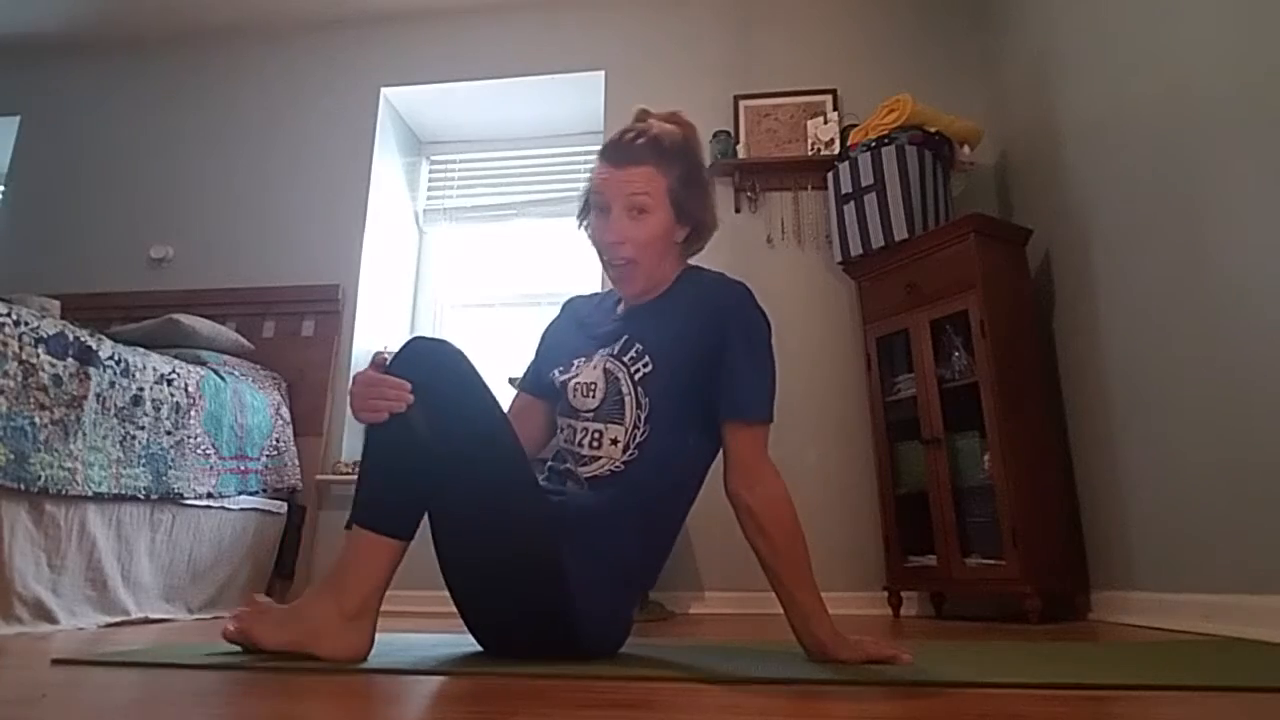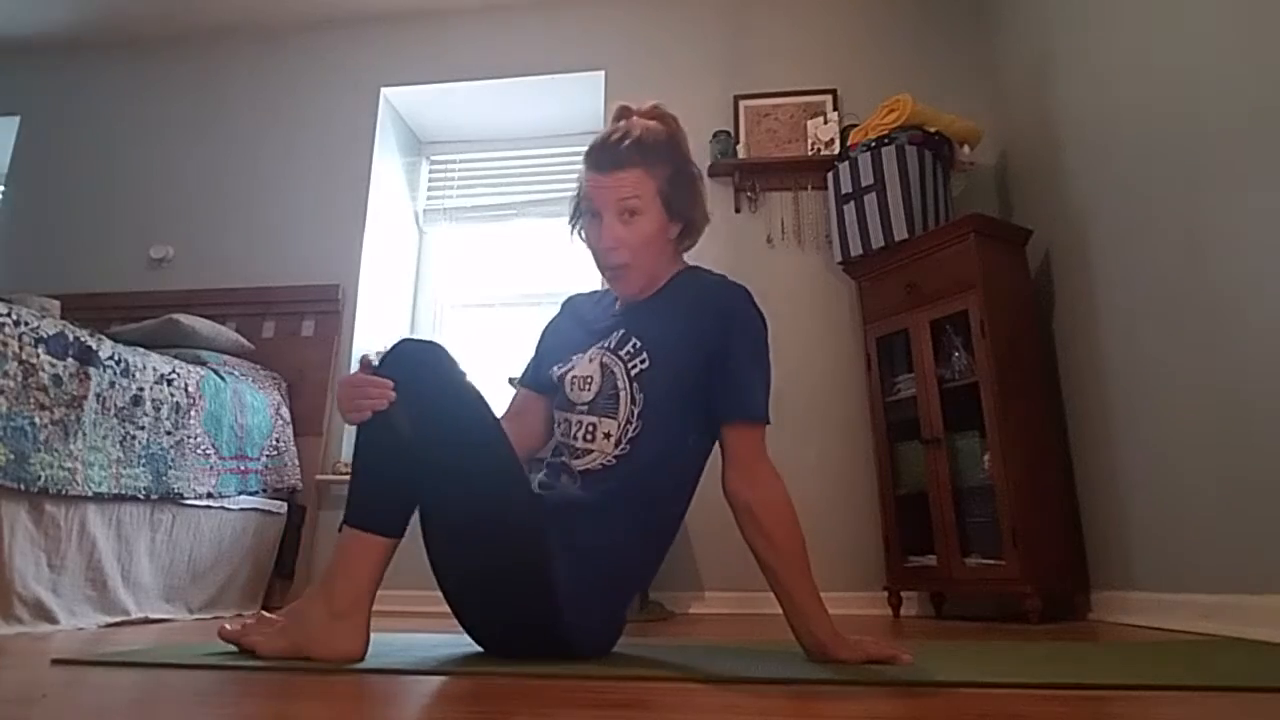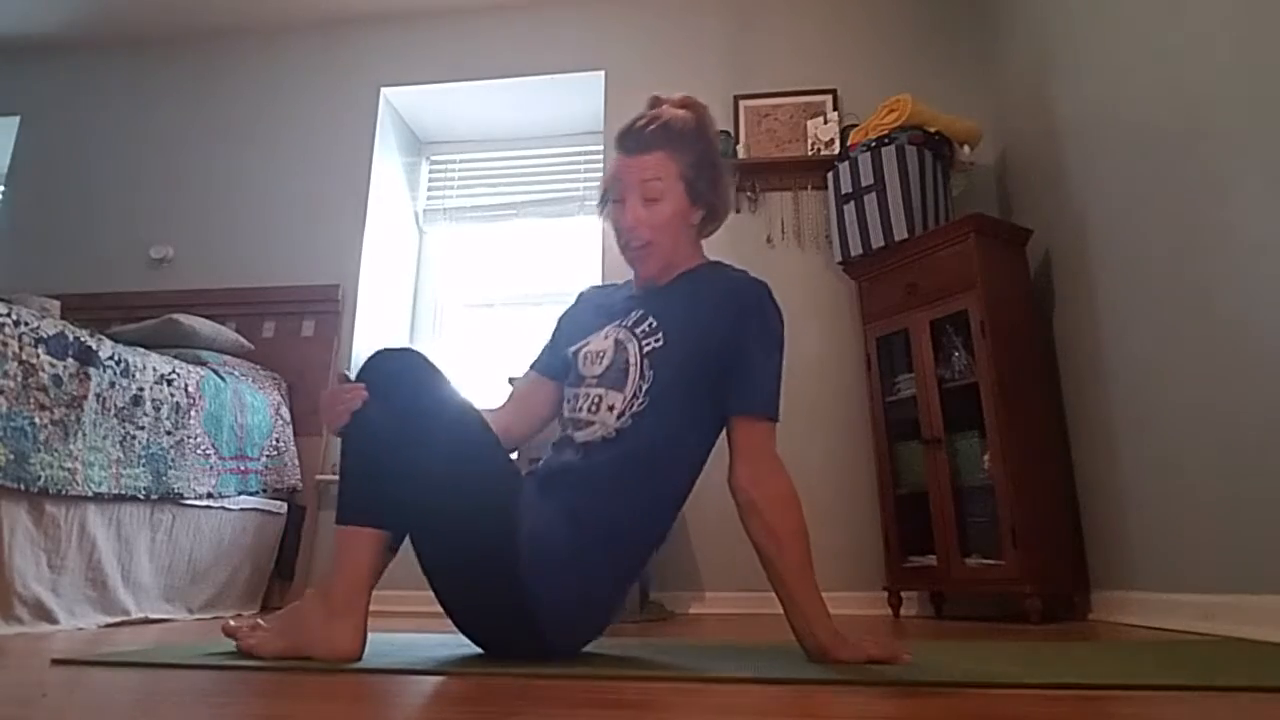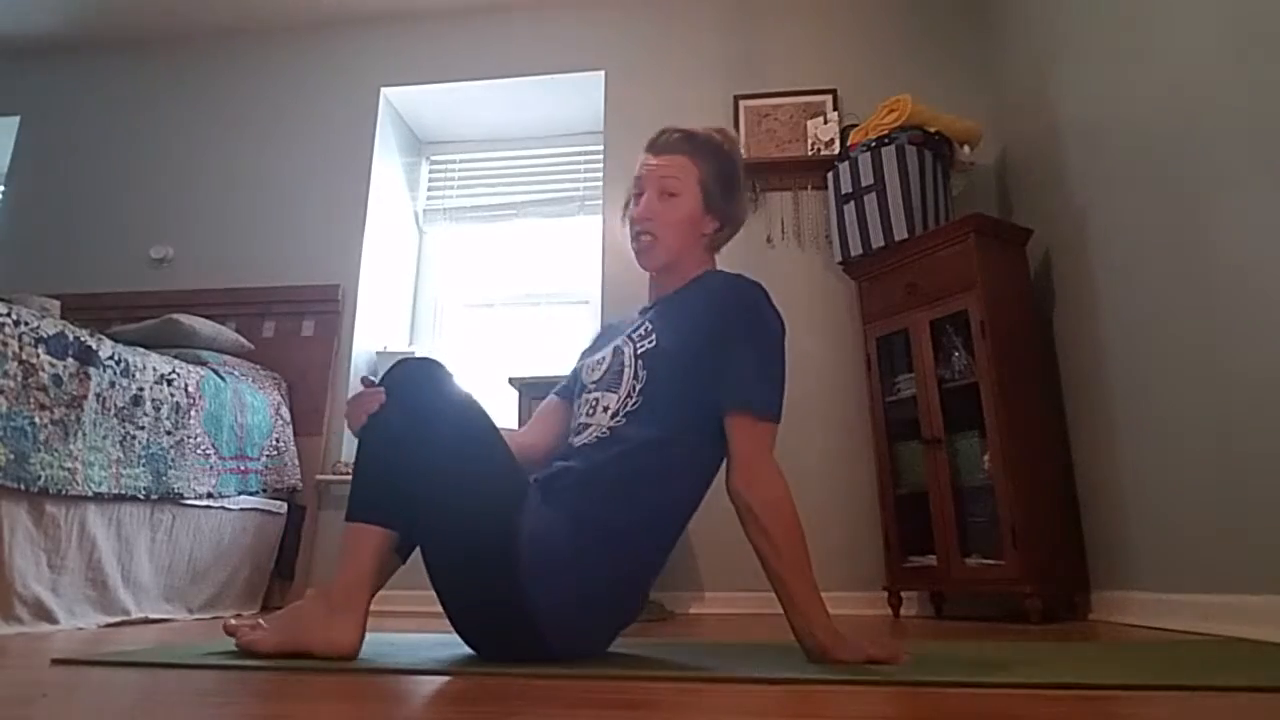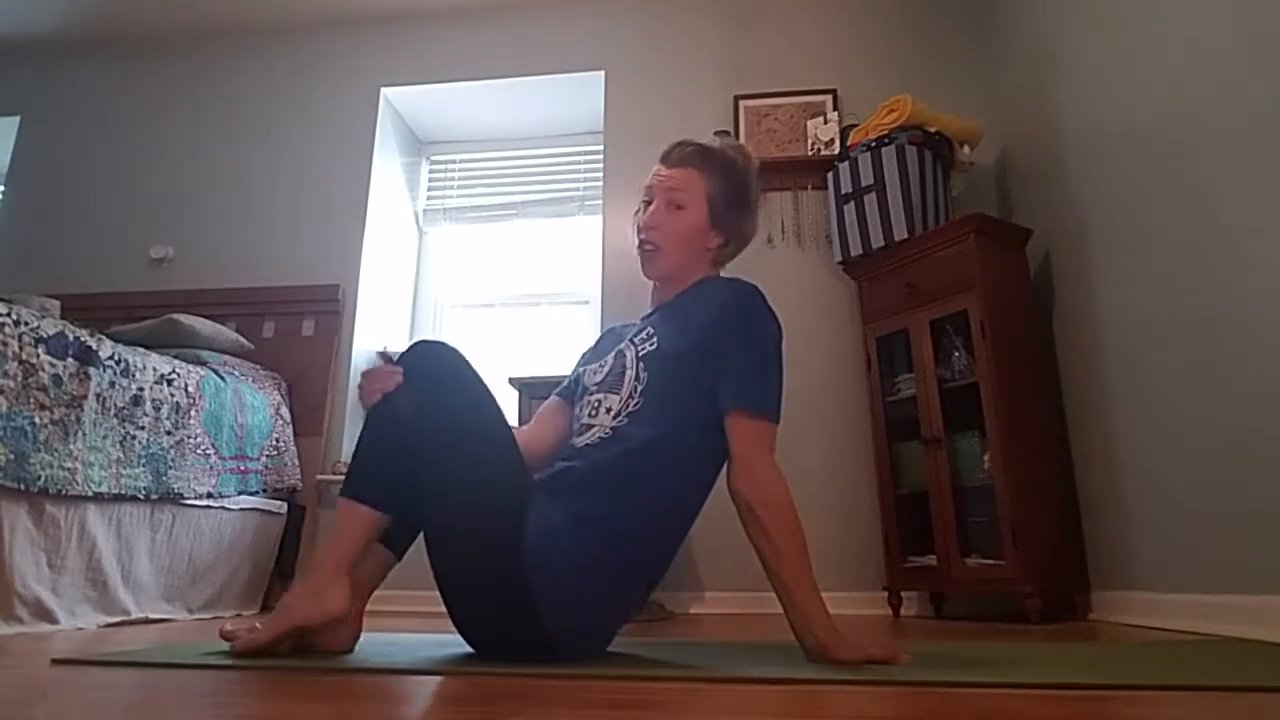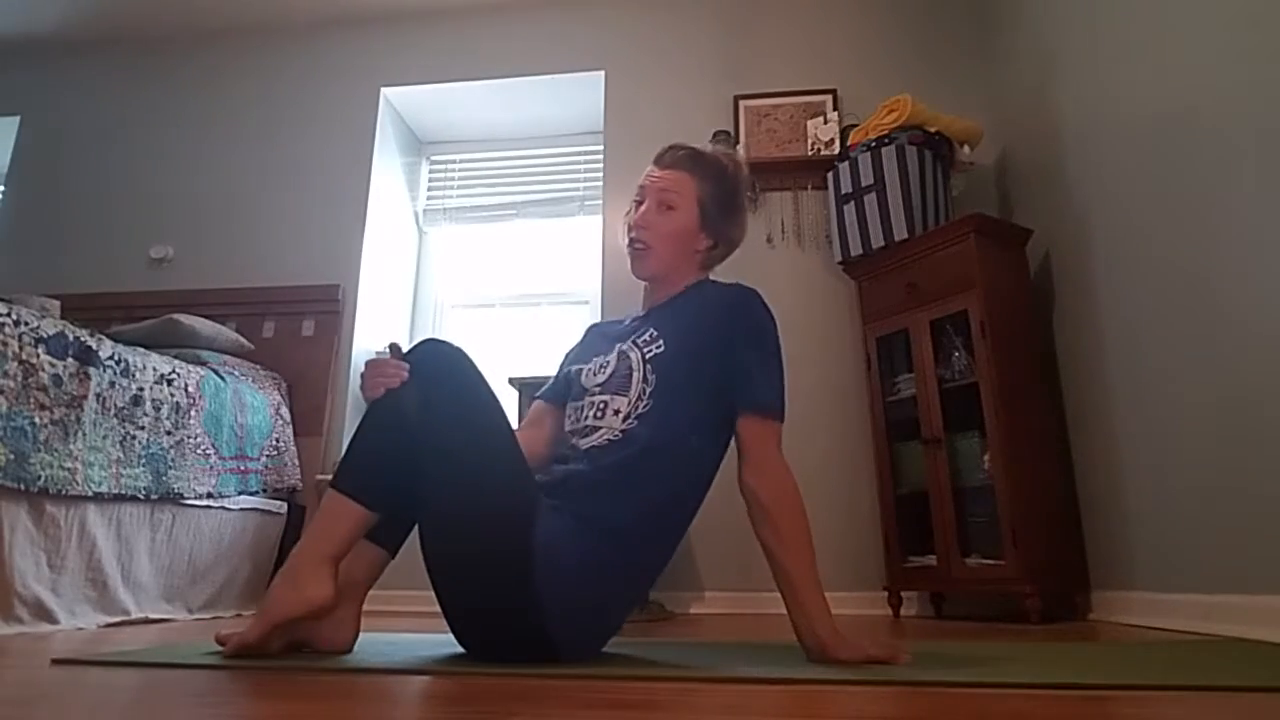
dt=0.2s
person 1, frame 1
left shoulder: (722, 310)
right shoulder: (576, 318)
left elbow: (751, 479)
right elbow: (512, 442)
left wrist: (822, 635)
right wrist: (391, 404)
left hip: (576, 602)
right hip: (523, 588)
left knee: (434, 368)
right knee: (416, 371)
left ankle: (348, 606)
right ankle: (342, 598)
person 1, frame 2
left shoulder: (721, 310)
right shoulder: (574, 316)
left elbow: (748, 479)
right elbow: (509, 442)
left wrist: (820, 635)
right wrist: (386, 407)
left hip: (566, 601)
right hip: (520, 584)
left knee: (419, 369)
right knee: (407, 369)
left ankle: (338, 610)
right ankle: (338, 604)
person 1, frame 3
left shoulder: (736, 303)
right shoulder: (590, 307)
left elbow: (754, 474)
right elbow: (507, 426)
left wrist: (819, 634)
right wrist: (375, 413)
left hip: (550, 586)
right hip: (518, 572)
left knee: (399, 376)
right knee: (392, 380)
left ankle: (337, 610)
right ankle: (339, 603)
person 1, frame 4
left shoulder: (737, 307)
right shoulder: (617, 332)
left elbow: (752, 476)
right elbow: (533, 444)
right wrist: (397, 426)
left hip: (556, 593)
right hip: (531, 586)
left knee: (418, 383)
right knee: (414, 401)
left ankle: (340, 606)
right ankle: (346, 602)
person 1, frame 5
left shoulder: (735, 310)
right shoulder: (616, 340)
left elbow: (752, 475)
right elbow: (534, 446)
left wrist: (819, 634)
right wrist: (405, 414)
left hip: (557, 593)
right hip: (528, 588)
left knee: (431, 364)
right knee: (419, 400)
left ankle: (326, 580)
right ankle: (343, 596)
person 1, frame 6
left shoulder: (733, 315)
right shoulder: (601, 338)
left elbow: (763, 473)
right elbow: (524, 449)
left wrist: (820, 634)
right wrist: (405, 408)
left hip: (557, 595)
right hip: (519, 590)
left knee: (438, 364)
right knee: (424, 397)
left ankle: (308, 570)
right ankle: (334, 601)
